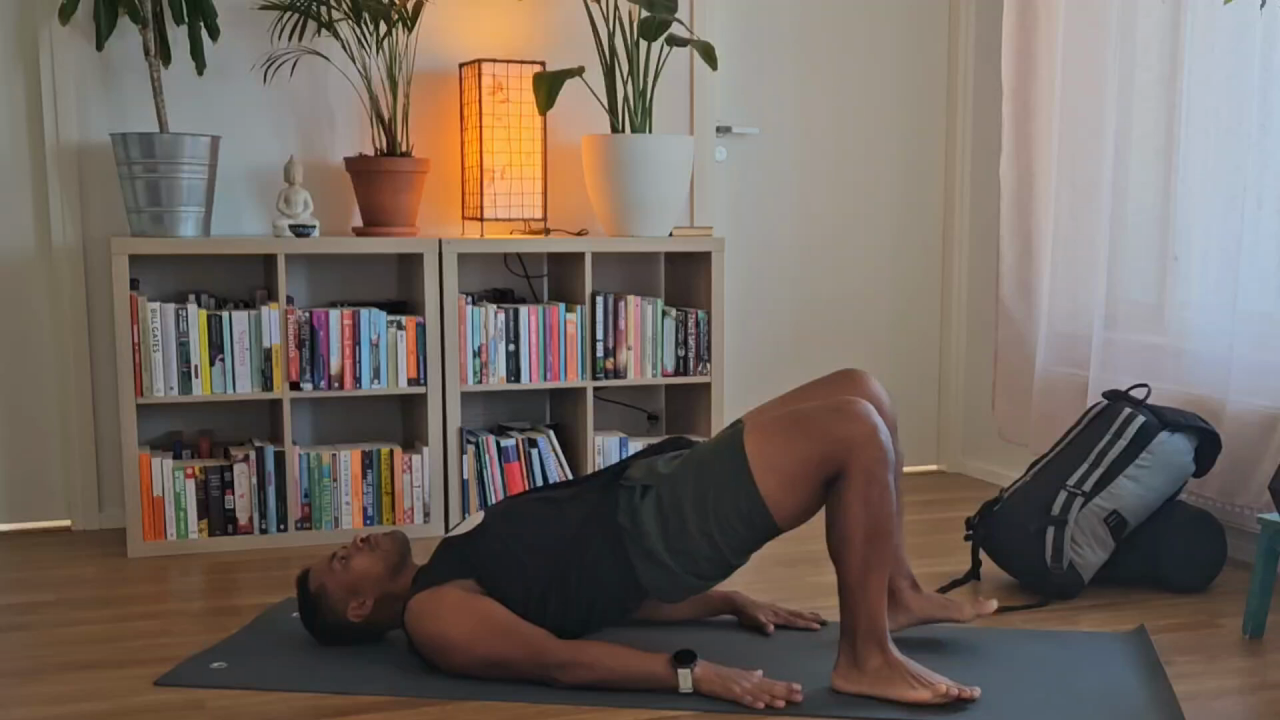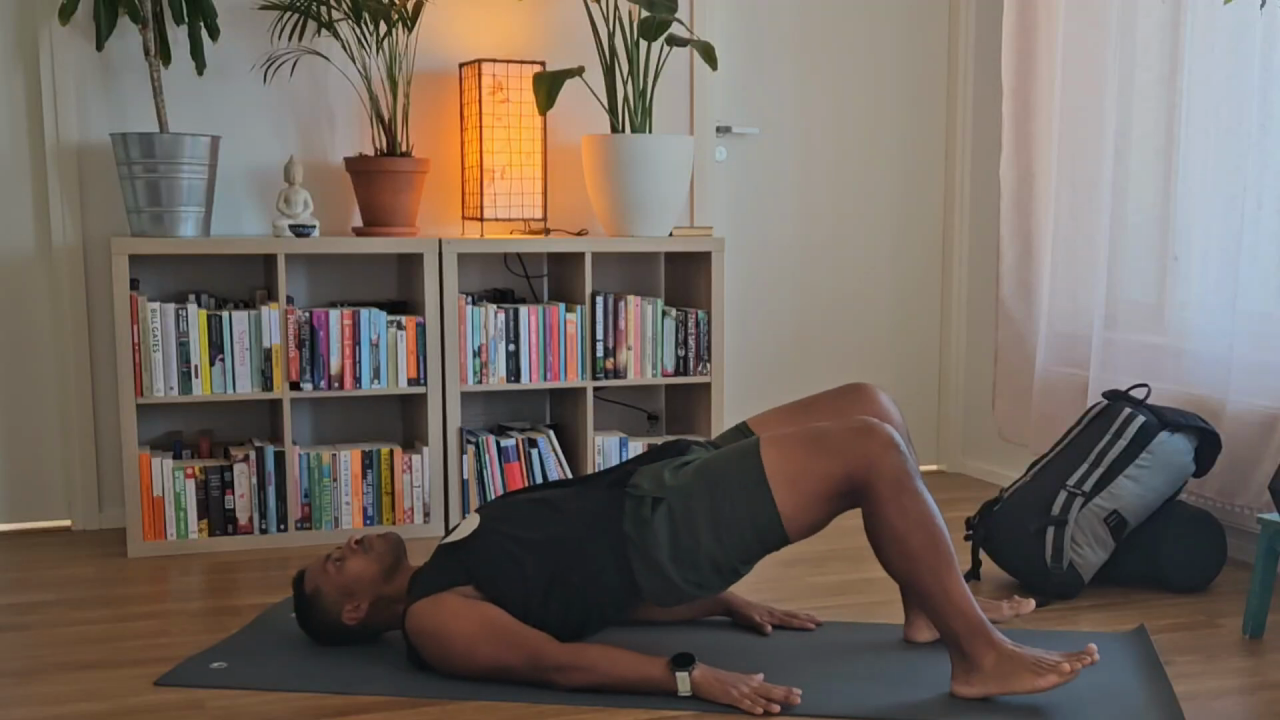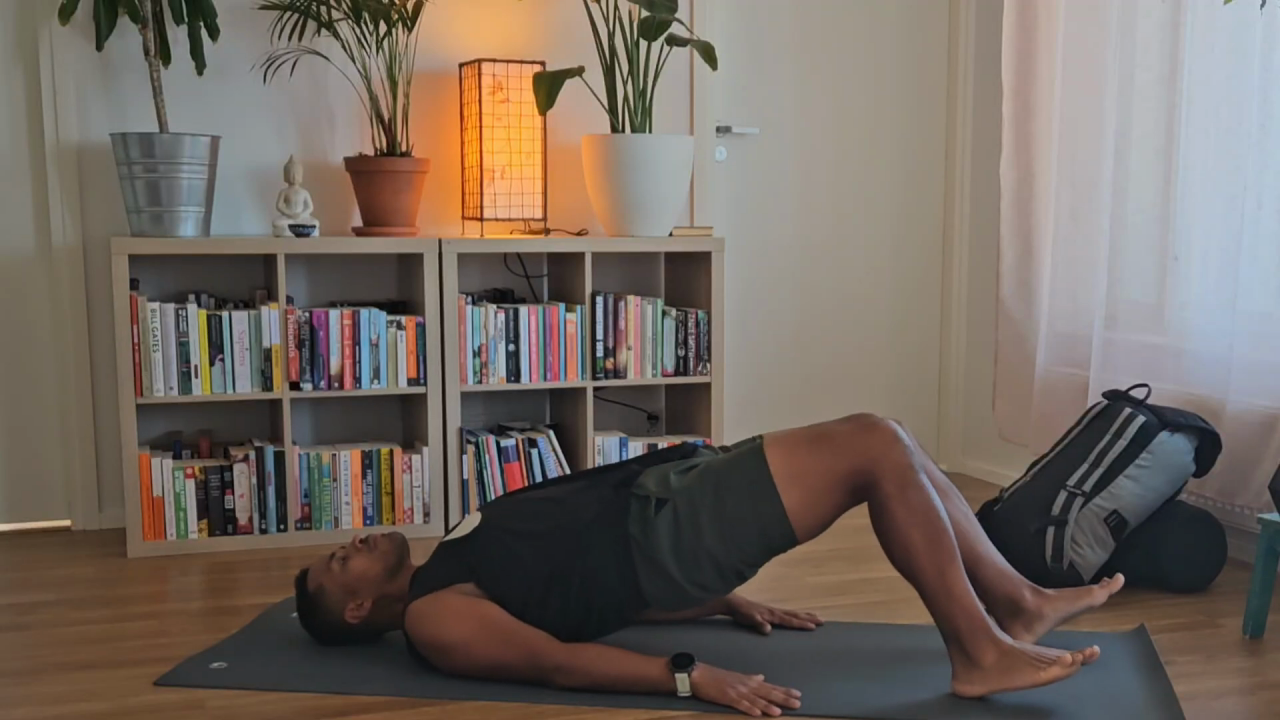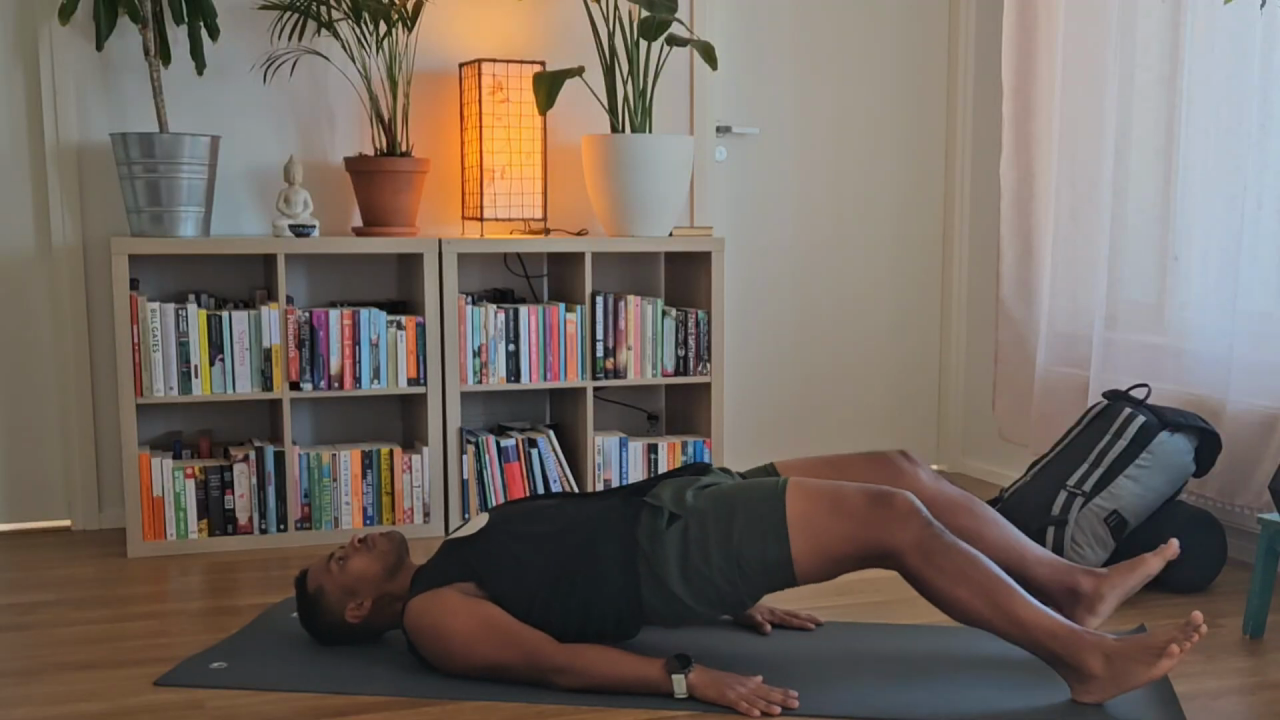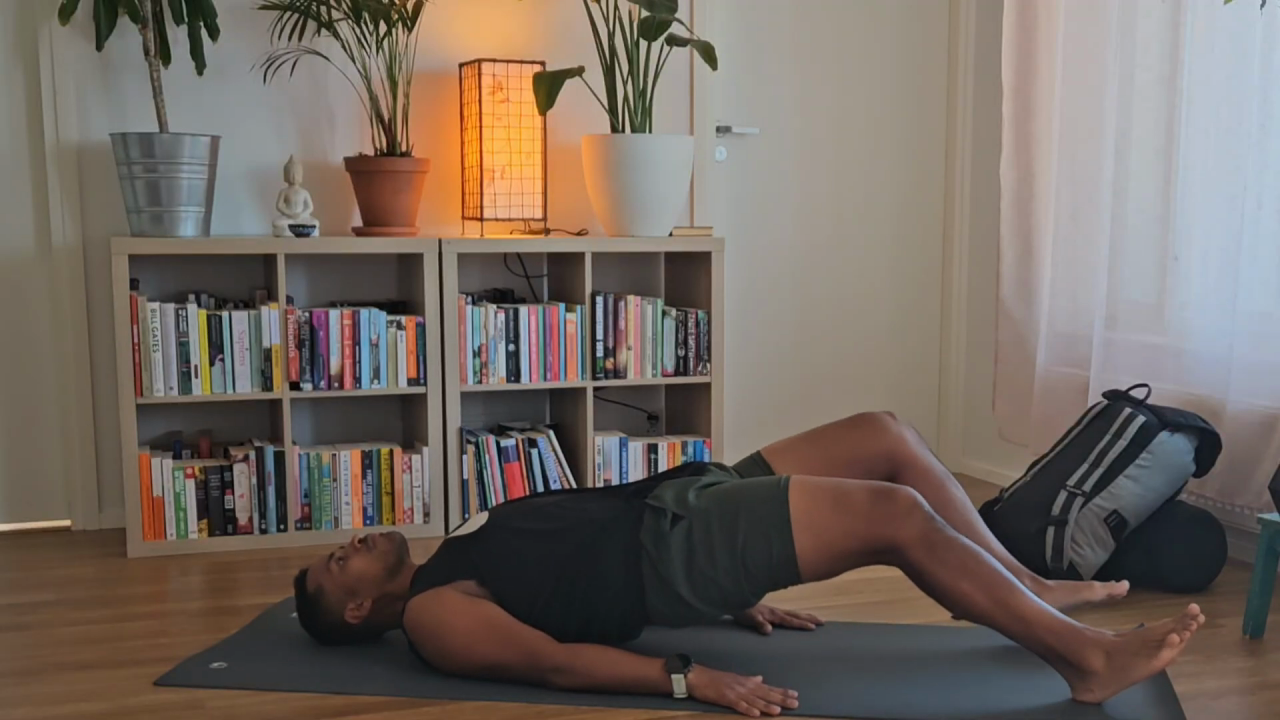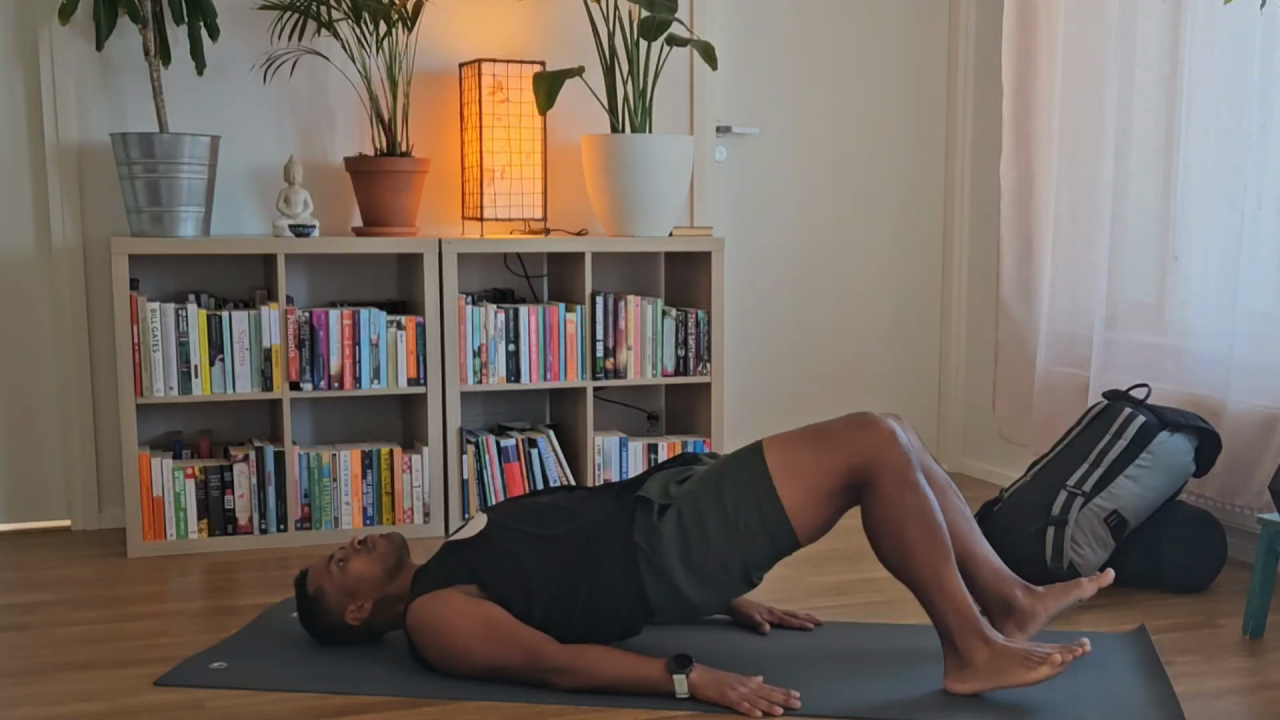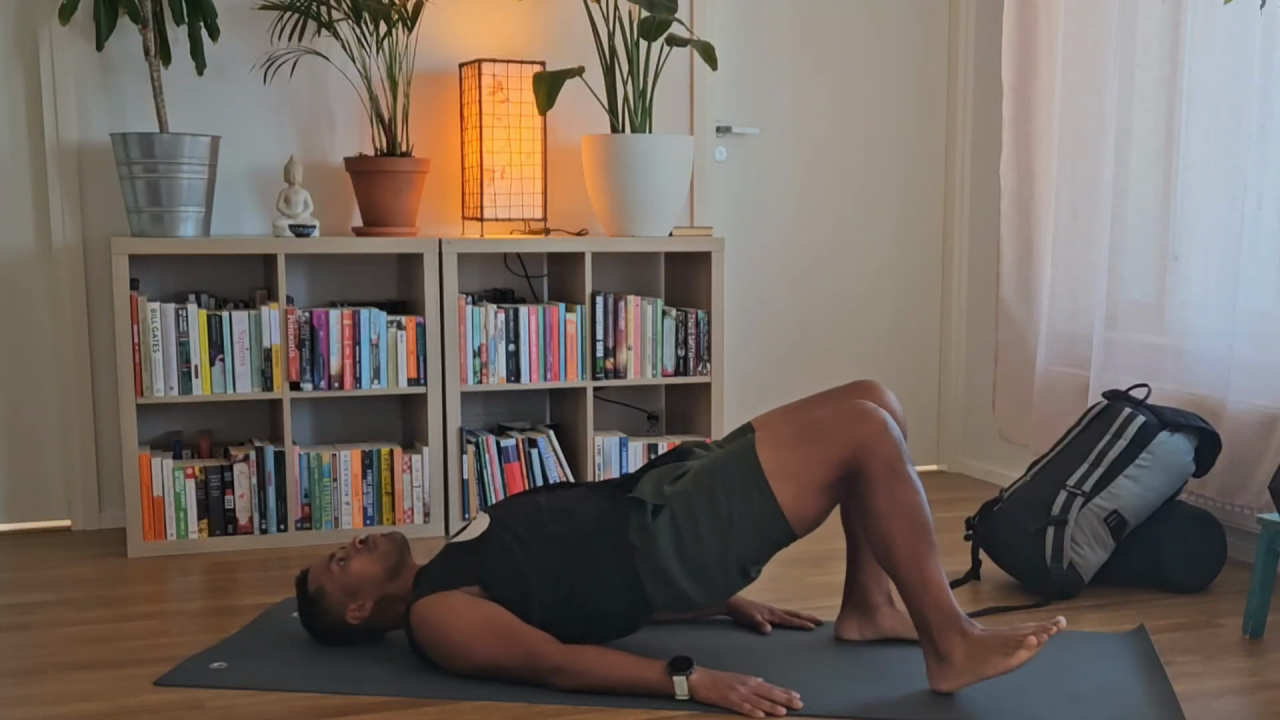
dt=0.7s
person 1, frame 1
left shoulder: (456, 570)
right shoulder: (434, 617)
right elbow: (559, 661)
left wrist: (729, 603)
right wrist: (698, 675)
right hip: (656, 528)
left knee: (858, 393)
right knee: (854, 430)
left ankle: (896, 595)
right ankle: (867, 656)
person 1, frame 2
left shoulder: (452, 573)
right shoulder: (432, 621)
left wrist: (728, 603)
left hip: (656, 495)
right hip: (663, 528)
left knee: (867, 405)
right knee: (873, 451)
left ankle: (930, 606)
person 1, frame 3
left shoulder: (454, 572)
right shoulder: (433, 619)
left wrist: (729, 603)
left hip: (662, 495)
right hip: (664, 530)
left knee: (886, 441)
right knee: (878, 447)
left ankle: (1018, 602)
right ankle: (982, 652)
person 1, frame 4
left shoulder: (457, 566)
right shoulder: (433, 618)
left wrist: (736, 601)
left hip: (675, 505)
right hip: (673, 545)
left knee: (908, 477)
right knee: (894, 517)
left ankle: (1080, 588)
person 1, frame 5
left shoulder: (457, 565)
right shoulder: (433, 617)
left wrist: (740, 597)
left hip: (676, 503)
right hip: (673, 548)
left knee: (883, 434)
right knee: (897, 517)
left ankle: (1028, 592)
person 1, frame 6
left shoulder: (454, 571)
right shoulder: (433, 619)
left wrist: (728, 599)
left hip: (663, 510)
right hip: (670, 541)
left knee: (887, 440)
right knee: (876, 442)
left ankle: (1011, 601)
right ankle: (974, 652)
person 1, frame 7
left shoulder: (458, 571)
right shoulder: (435, 618)
left wrist: (727, 600)
left hip: (656, 497)
right hip: (663, 538)
left knee: (869, 403)
right knee: (866, 433)
left ankle: (867, 607)
right ankle: (951, 644)
